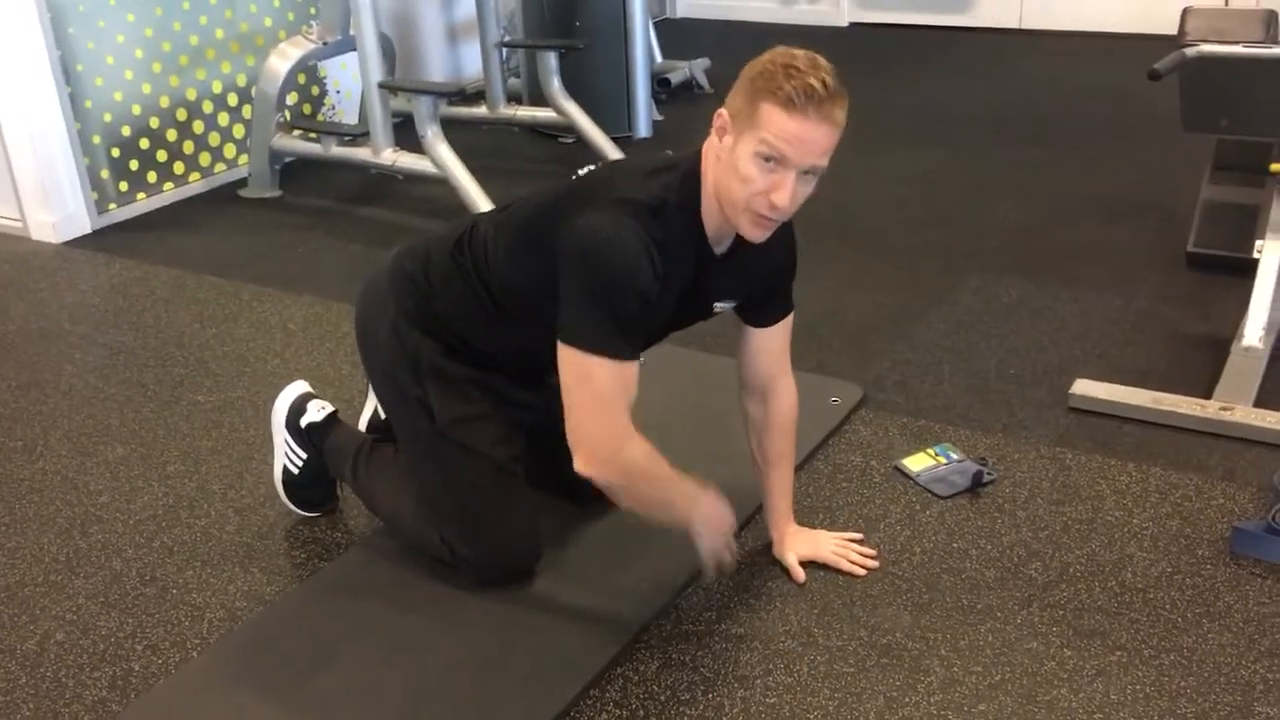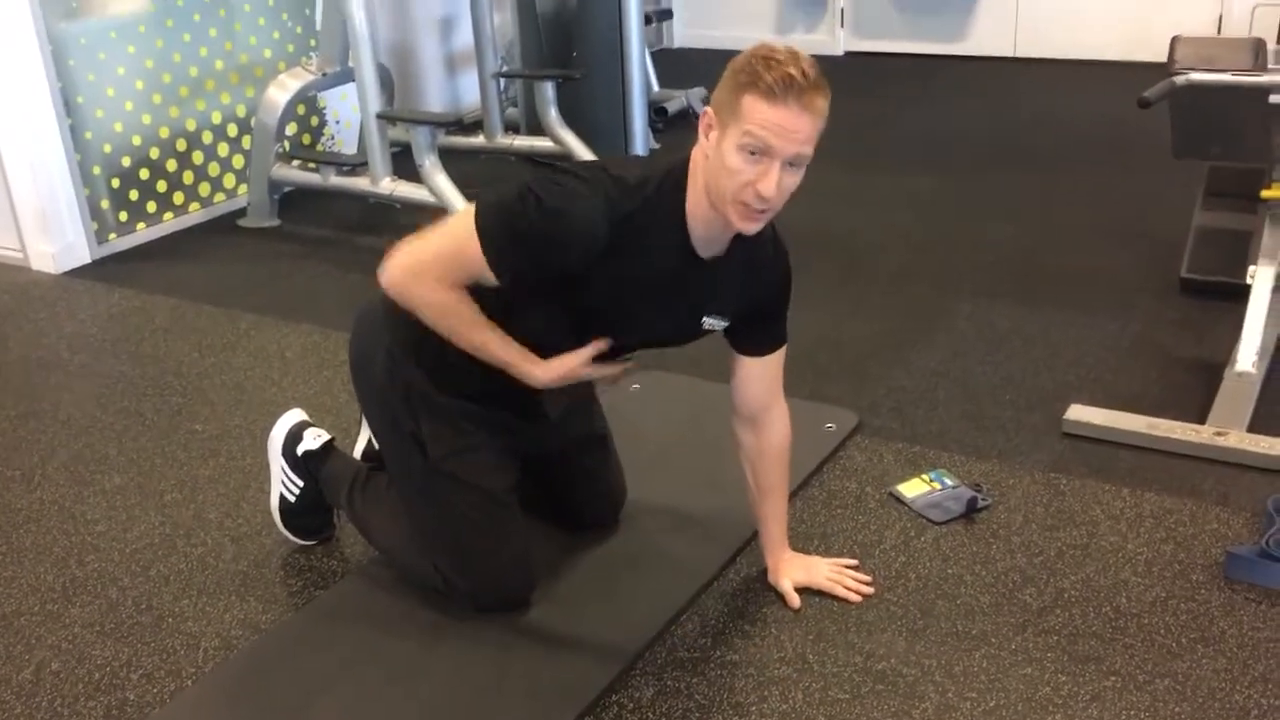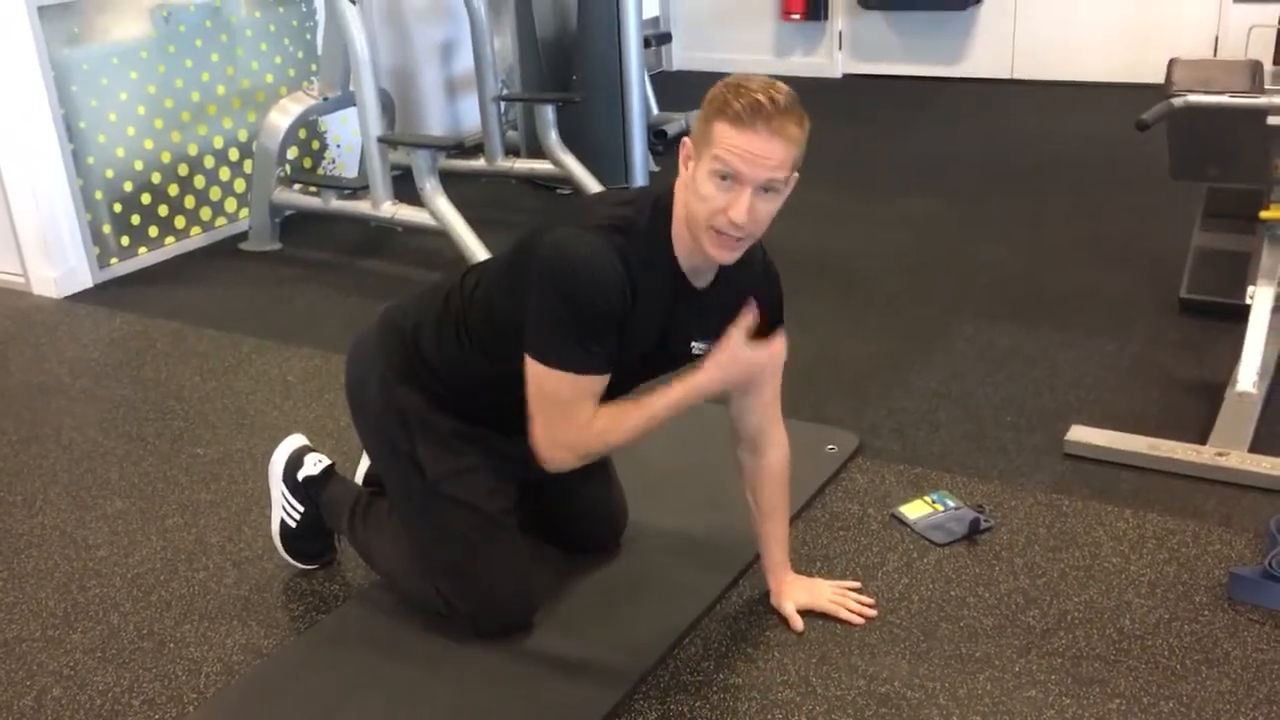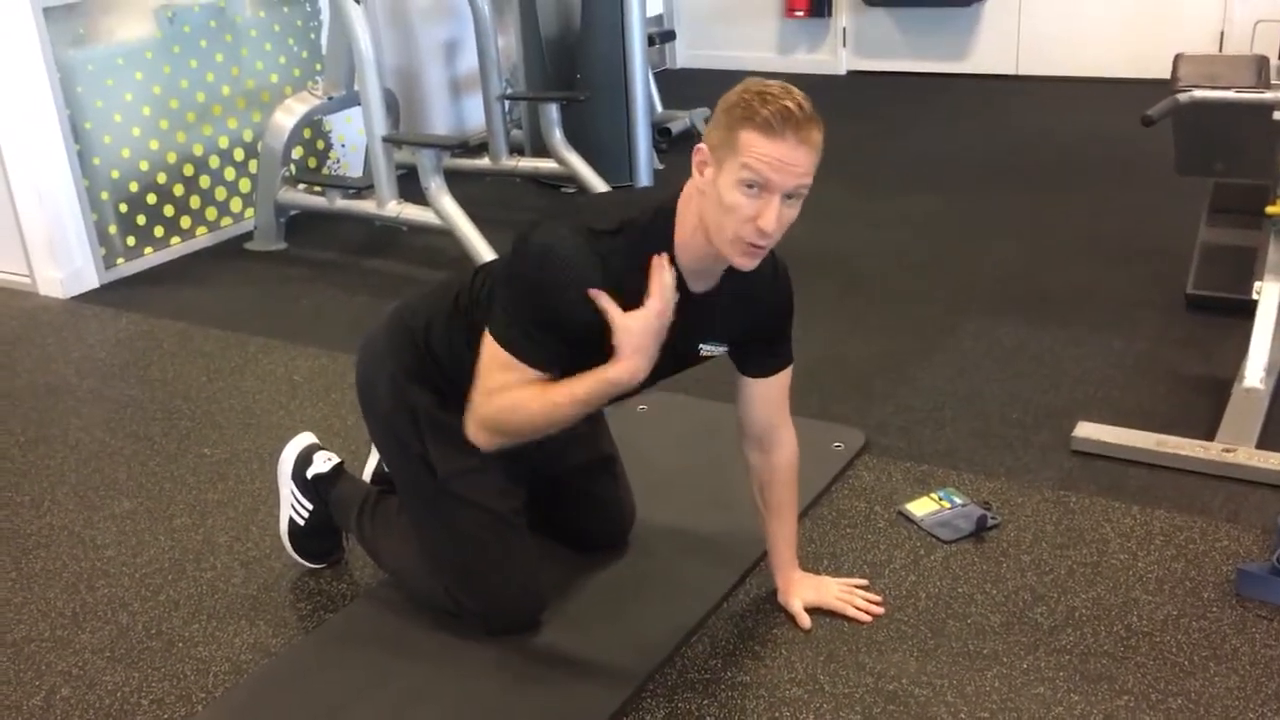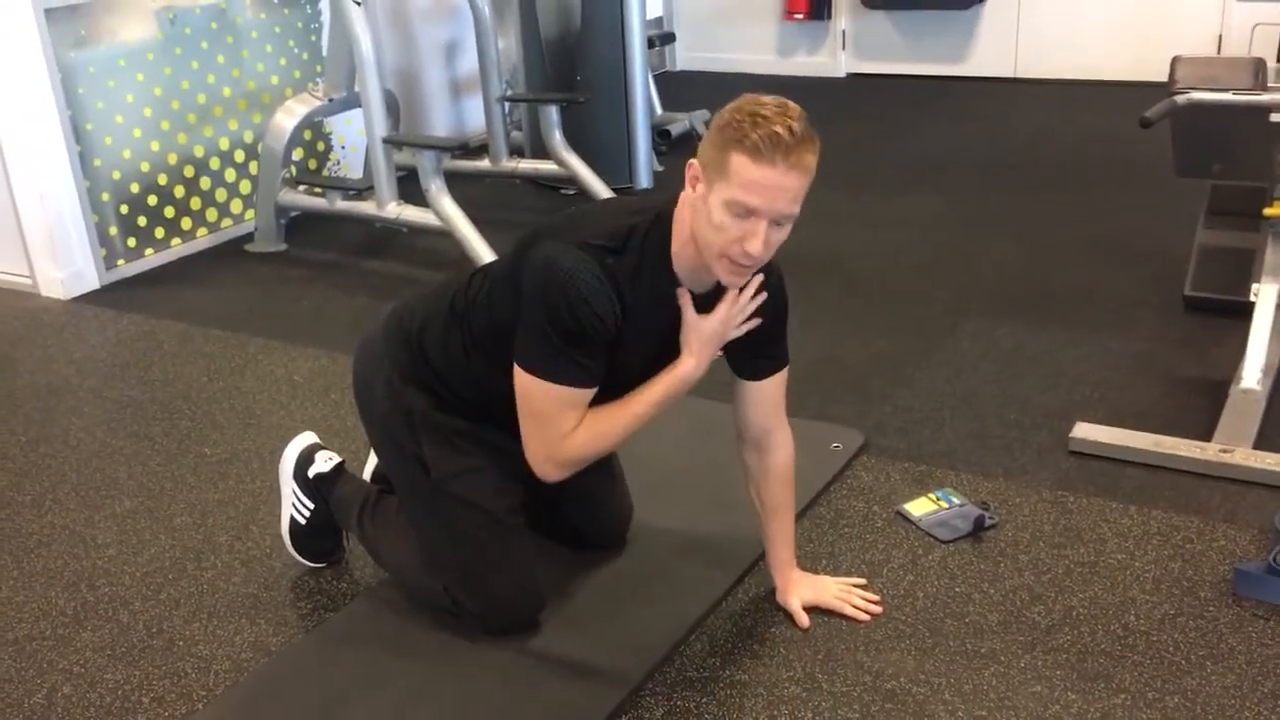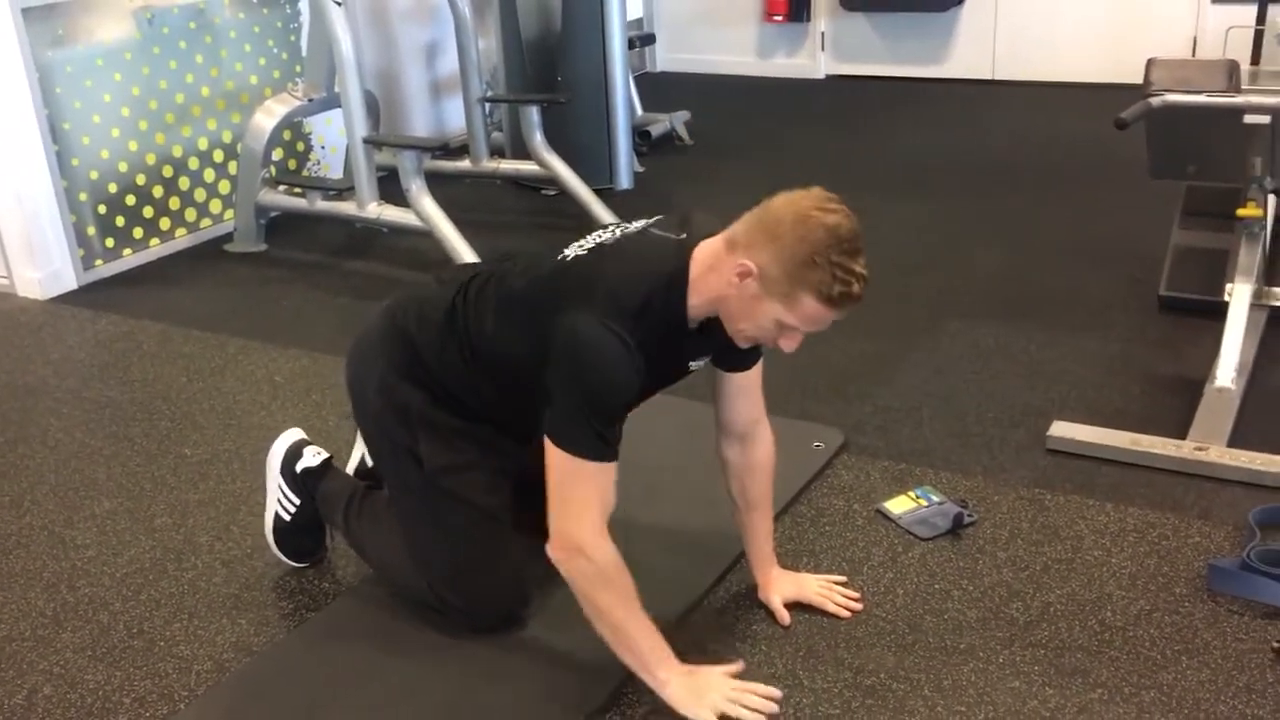
dt=0.5s
person 1, frame 1
left shoulder: (769, 242)
right shoulder: (618, 240)
left elbow: (769, 387)
right elbow: (597, 450)
left wrist: (784, 528)
right wrist: (700, 512)
left hip: (528, 343)
right hip: (424, 330)
left knee: (594, 491)
right knee: (499, 553)
left ankle: (409, 420)
right ankle: (325, 440)
person 1, frame 2
left shoulder: (761, 264)
right shoulder: (589, 209)
left elbow: (759, 413)
right elbow: (408, 272)
left wrist: (779, 553)
right wrist: (532, 369)
left hip: (535, 368)
right hip: (421, 357)
left knee: (595, 511)
right knee: (493, 583)
left ankle: (451, 456)
right ankle: (320, 466)
person 1, frame 3
left shoulder: (750, 282)
right shoulder: (587, 258)
left elbow: (760, 433)
right elbow: (562, 446)
left wrist: (781, 576)
right wrist: (707, 377)
left hip: (515, 392)
right hip: (414, 383)
left knee: (597, 533)
right knee: (497, 604)
right ankle: (320, 490)
person 1, frame 4
left shoulder: (762, 284)
right shoulder: (572, 260)
left elbow: (768, 435)
right elbow: (487, 421)
left wrist: (788, 574)
right wrist: (625, 370)
left hip: (533, 380)
right hip: (424, 379)
left knee: (605, 532)
right knee: (504, 603)
right ankle: (329, 488)
person 1, frame 5
left shoulder: (755, 285)
right shoulder: (577, 271)
left elbow: (765, 436)
right elbow: (552, 455)
left wrist: (786, 572)
right wrist: (690, 364)
left hip: (522, 383)
right hip: (419, 382)
left knee: (602, 530)
right knee: (504, 602)
left ankle: (458, 472)
right ankle: (331, 488)
person 1, frame 6
left shoulder: (733, 281)
right shoulder: (603, 332)
left elbow: (745, 433)
right elbow: (571, 542)
left wrist: (767, 569)
left hip: (501, 378)
right hip: (409, 375)
left knee: (590, 517)
right knee: (487, 598)
right ankle: (316, 481)
